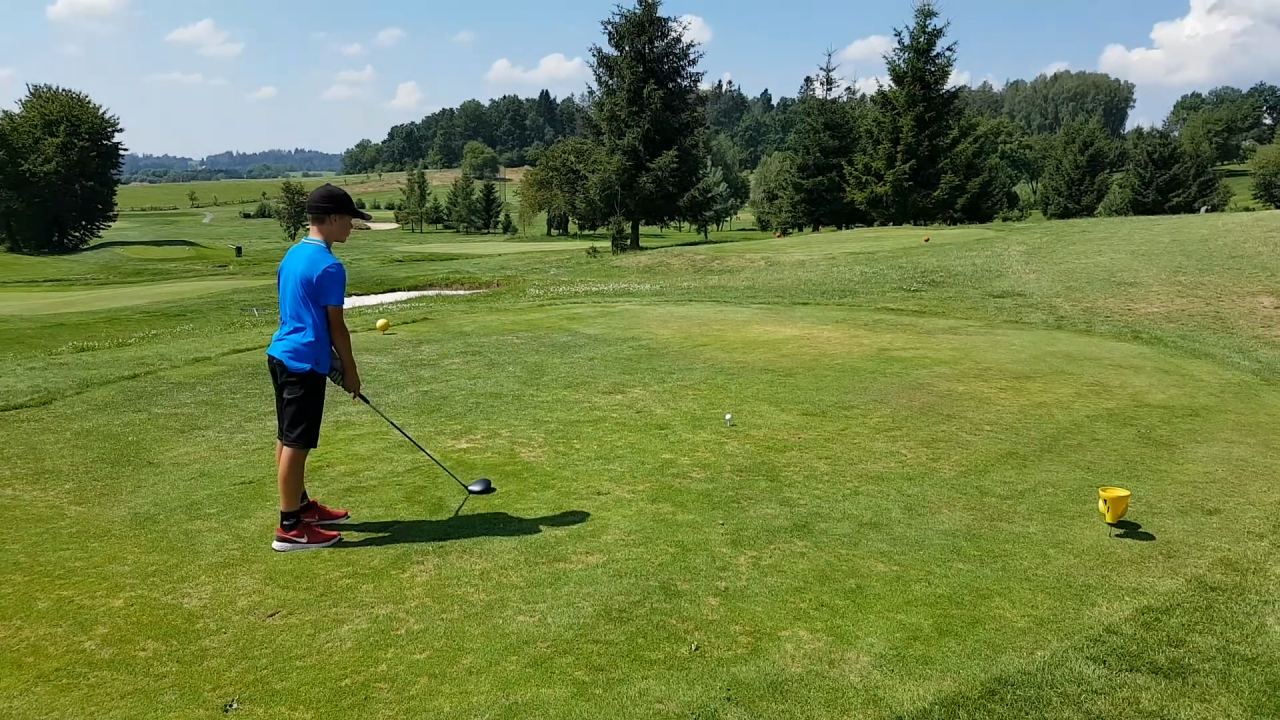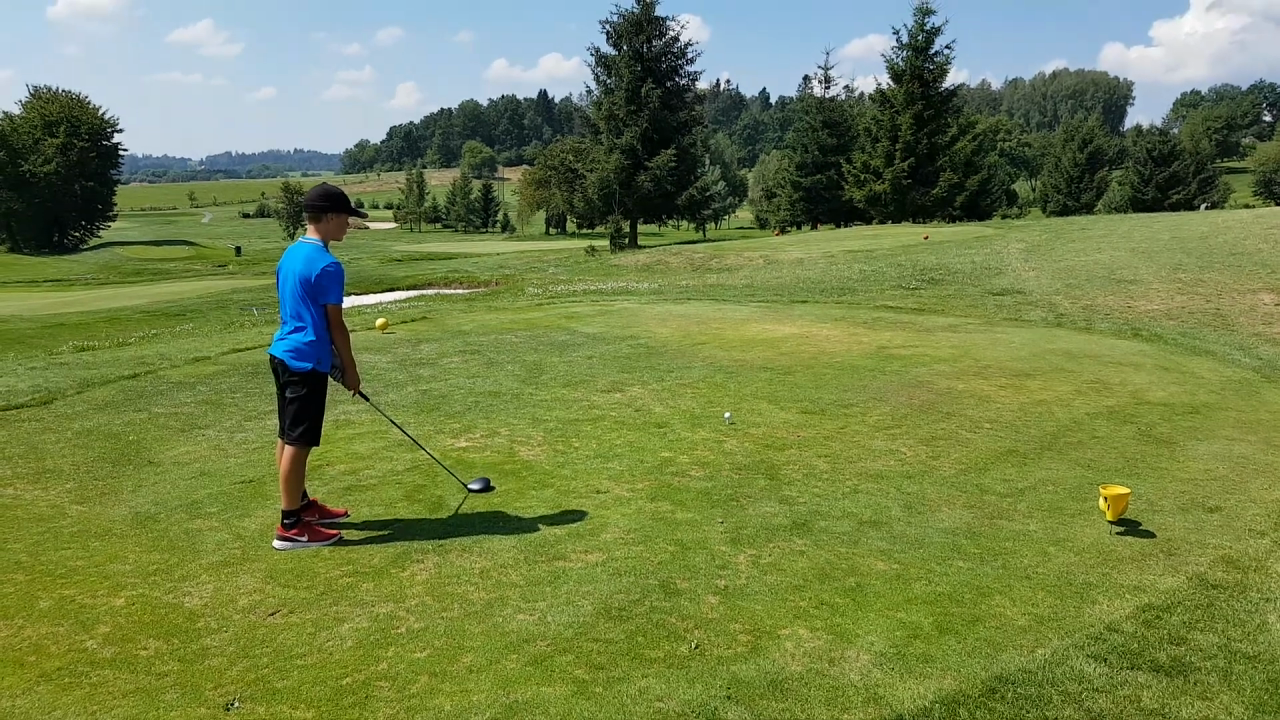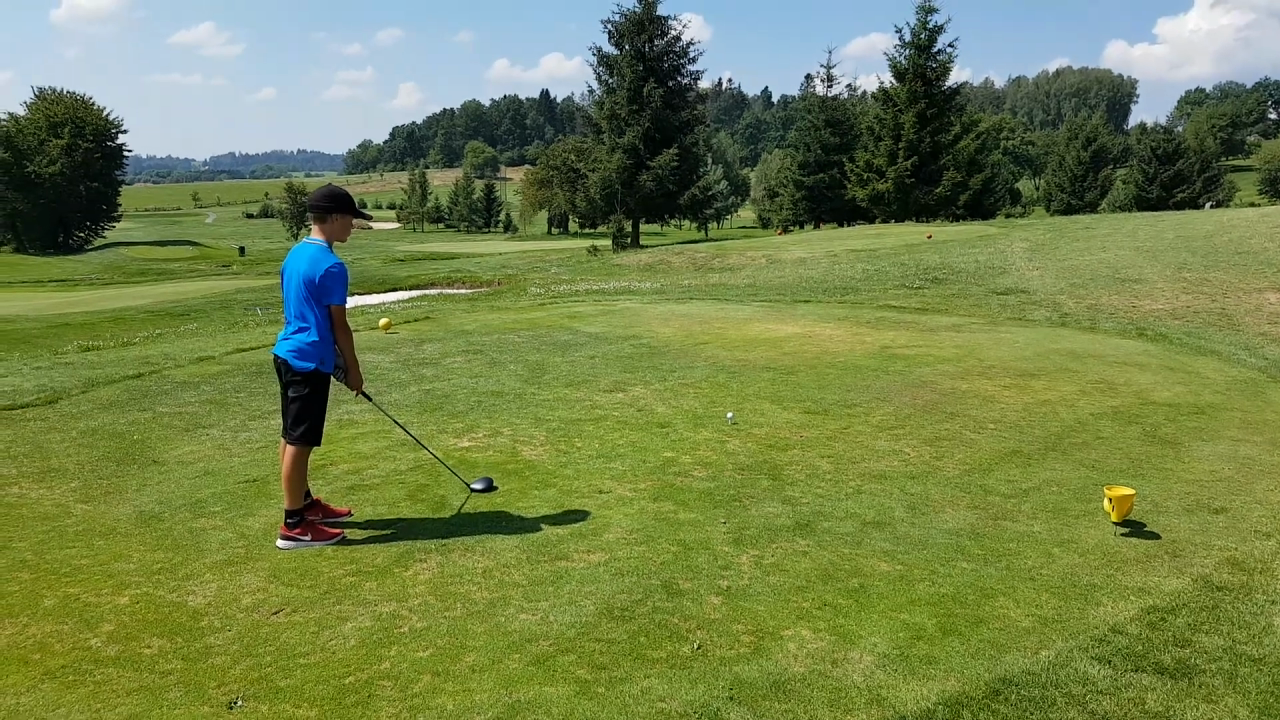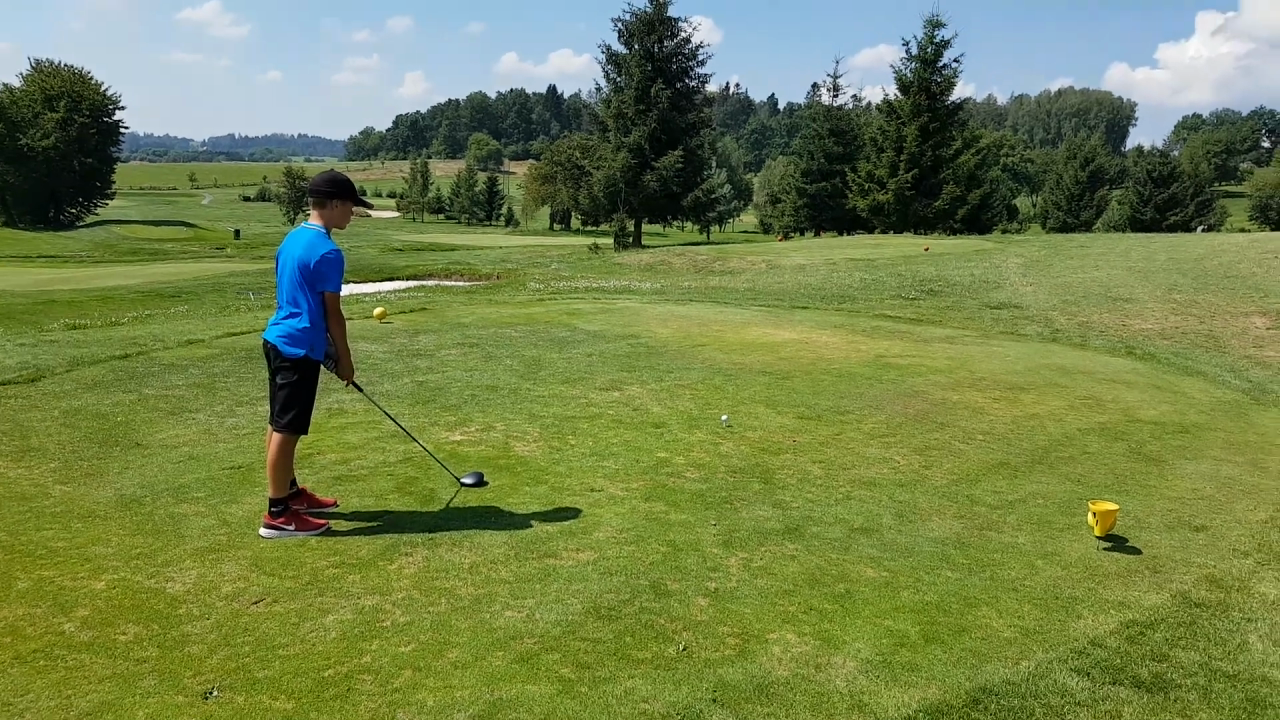
dt=0.2s
person 1, frame 1
left shoulder: (292, 255)
right shoulder: (328, 266)
right elbow: (336, 326)
left wrist: (333, 360)
right wrist: (349, 370)
left hip: (282, 354)
right hip: (305, 362)
left knee: (288, 438)
right knee: (296, 444)
left ankle: (301, 506)
right ankle: (289, 528)
person 1, frame 2
left shoulder: (290, 254)
right shoulder: (326, 265)
right elbow: (335, 324)
left wrist: (332, 357)
right wrist: (350, 368)
left hip: (284, 353)
right hip: (306, 361)
left knee: (289, 437)
right knee: (297, 443)
left ankle: (302, 504)
right ankle: (290, 526)
person 1, frame 3
left shoulder: (294, 254)
right shoulder: (330, 266)
right elbow: (339, 324)
left wrist: (336, 357)
right wrist: (353, 368)
left hip: (288, 353)
right hip: (309, 362)
left knee: (292, 438)
right knee: (299, 442)
left ankle: (305, 503)
right ankle: (293, 526)
person 1, frame 4
left shoulder: (291, 239)
right shoulder: (327, 252)
right elbow: (332, 312)
left wrist: (325, 344)
right wrist: (344, 357)
left hip: (278, 339)
right hip: (299, 348)
left knee: (280, 426)
right knee: (286, 430)
left ankle: (291, 493)
right ankle: (277, 514)
